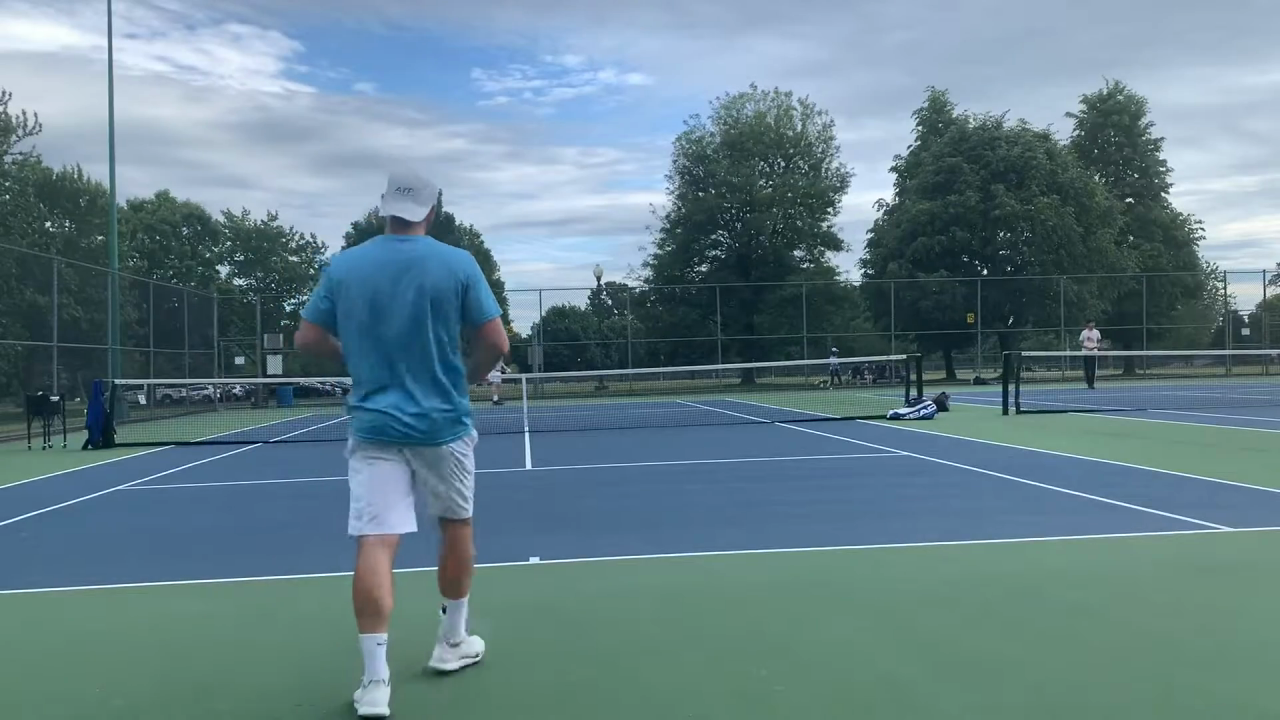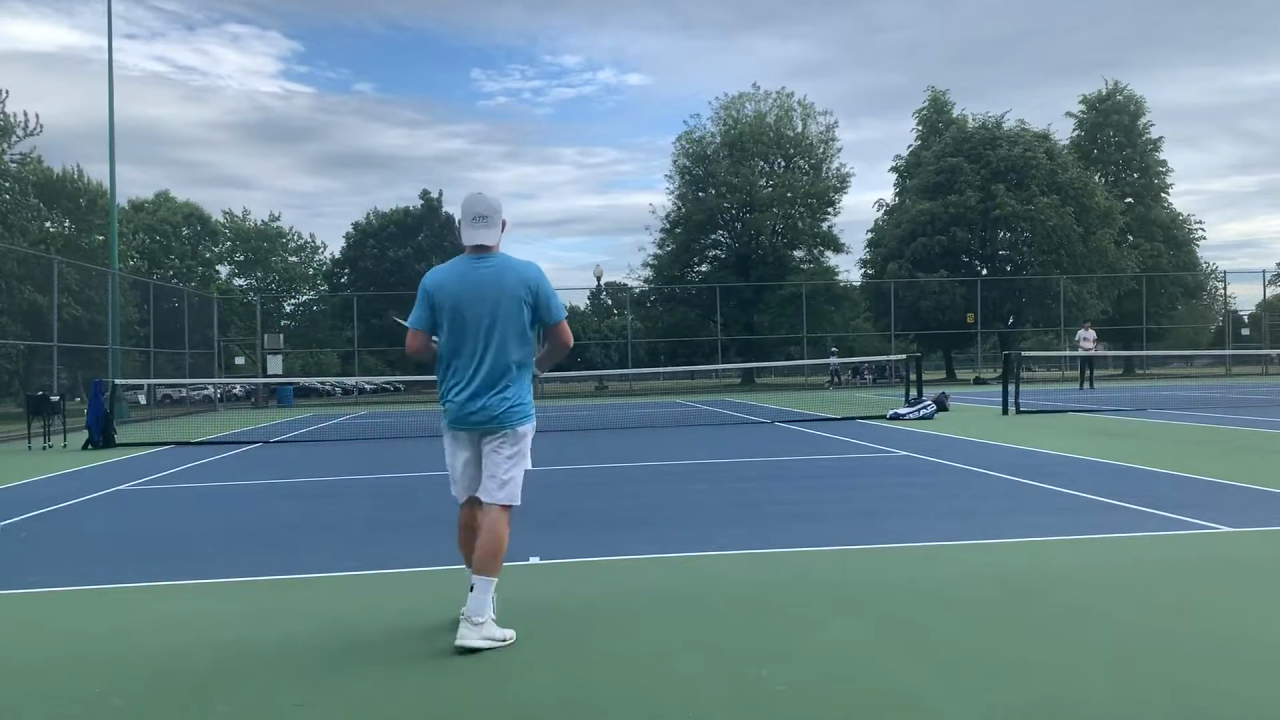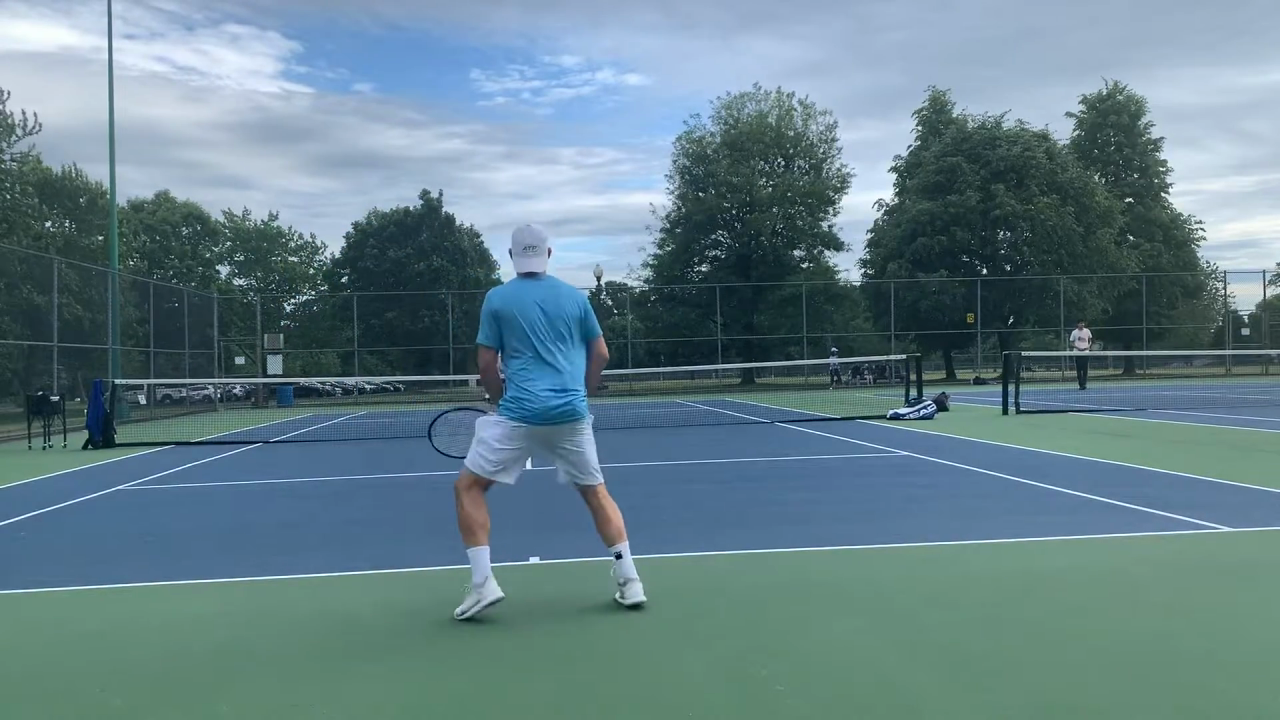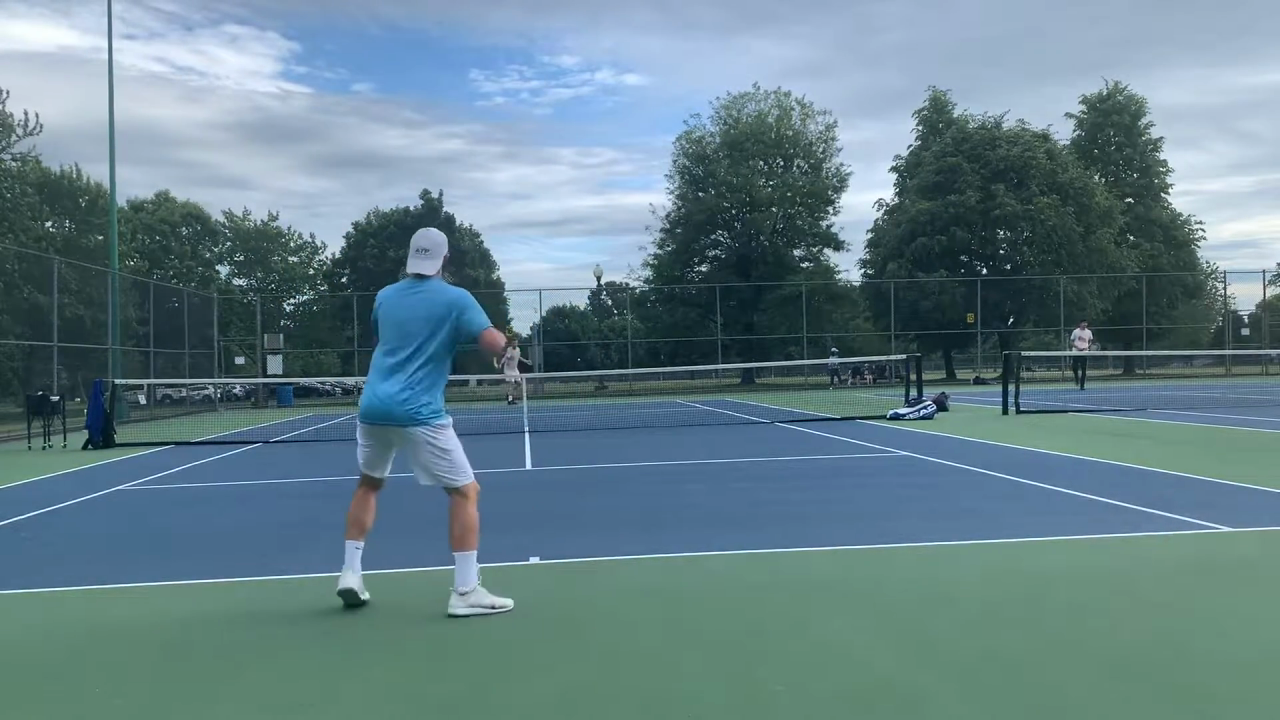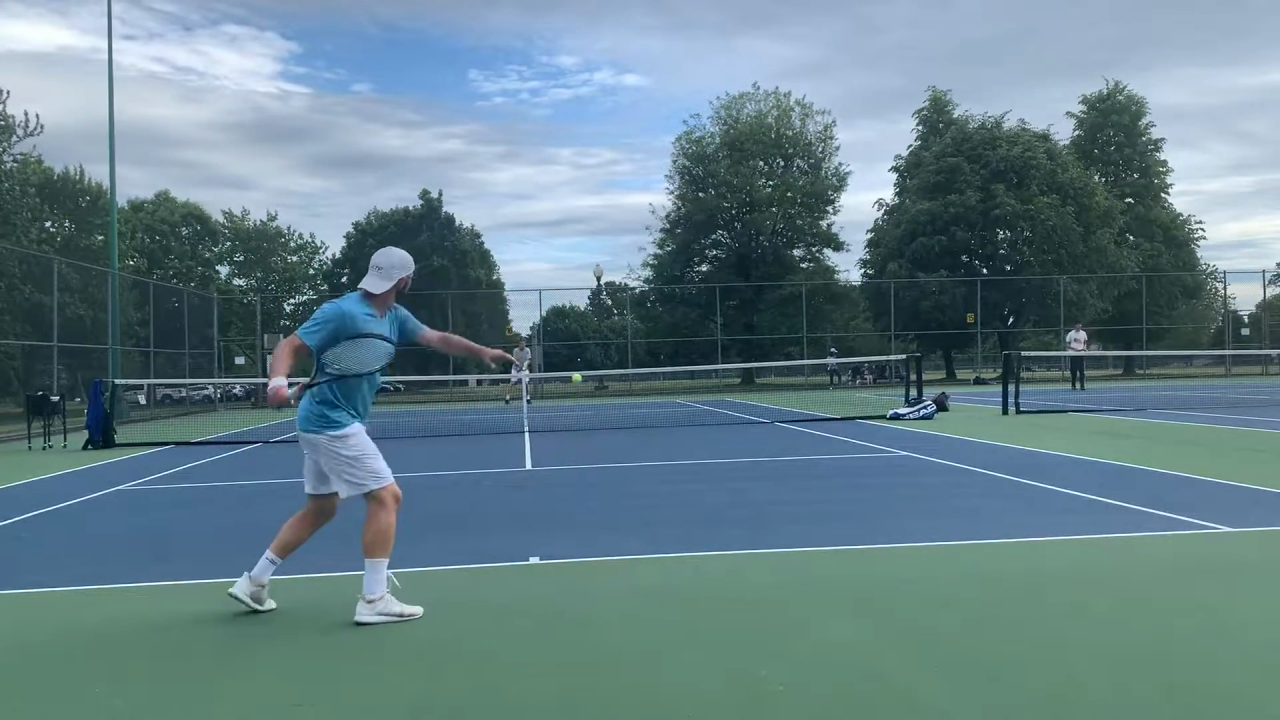
dt=0.7s
person 1, frame 1
left shoulder: (344, 265)
right shoulder: (458, 264)
left elbow: (306, 338)
right elbow: (497, 342)
right wrist: (468, 378)
left hip: (374, 427)
right hip: (443, 425)
left knee: (376, 544)
right knee: (456, 527)
right ankle: (450, 642)
person 1, frame 2
left shoulder: (435, 279)
right shoulder: (529, 275)
left elbow: (414, 346)
right elbow: (563, 340)
right wrist: (534, 366)
left hip: (459, 413)
right hip: (509, 413)
left knee: (470, 504)
right knee: (496, 510)
left ankle: (478, 606)
right ankle: (476, 621)
person 1, frame 3
left shoulder: (497, 299)
right shoulder: (575, 297)
left elbow: (486, 364)
right elbow: (600, 356)
left wrist: (502, 402)
left hip: (519, 414)
right hip: (571, 413)
left knee: (468, 487)
right knee: (596, 493)
left ankle: (483, 581)
right ankle: (629, 582)
person 1, frame 4
left shoulder: (385, 296)
right shoulder: (457, 298)
right elbow: (496, 345)
right wrist: (502, 335)
left hip: (373, 409)
right hip: (420, 415)
left knee: (367, 487)
right knee: (465, 494)
left ankle: (351, 574)
right ankle: (466, 591)
person 1, frame 5
left shoulder: (394, 316)
right shoulder: (339, 312)
left elbow: (437, 339)
right elbow: (286, 347)
left wrist: (484, 353)
right wrist: (277, 381)
left hip: (319, 423)
right hip: (331, 424)
left knee: (319, 509)
right knee: (387, 499)
left ankle: (254, 583)
right ankle: (375, 599)
